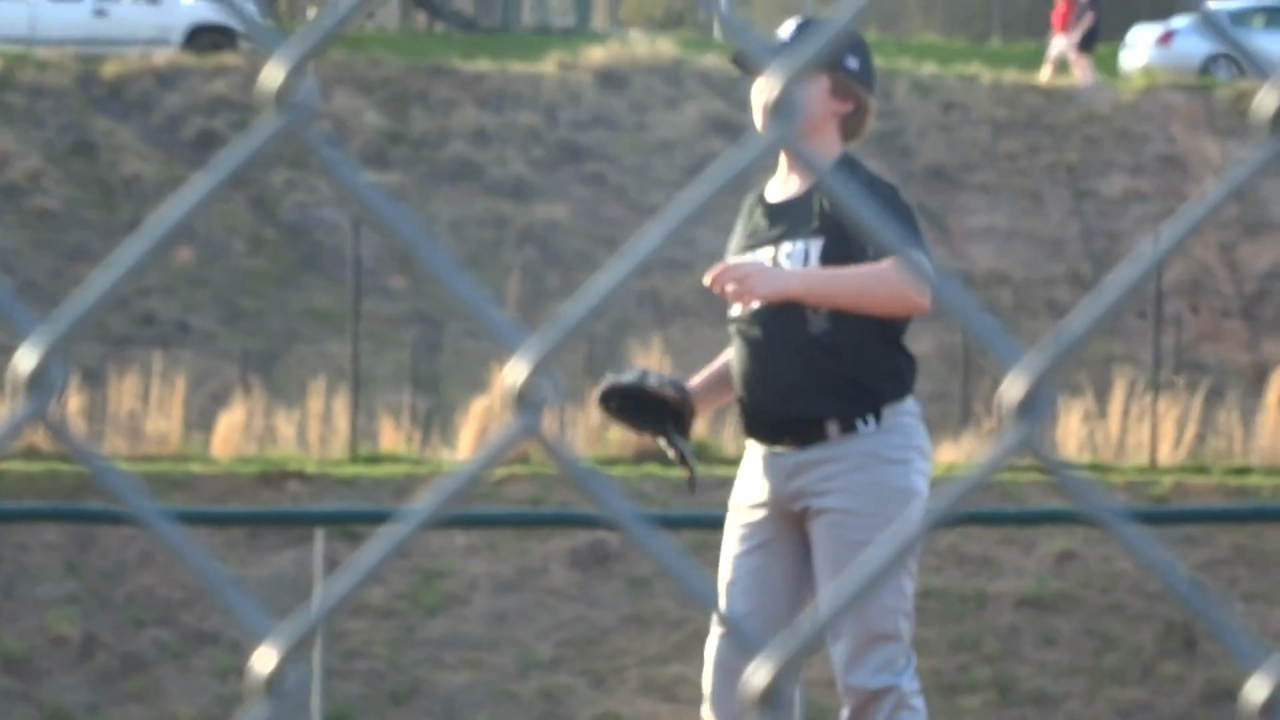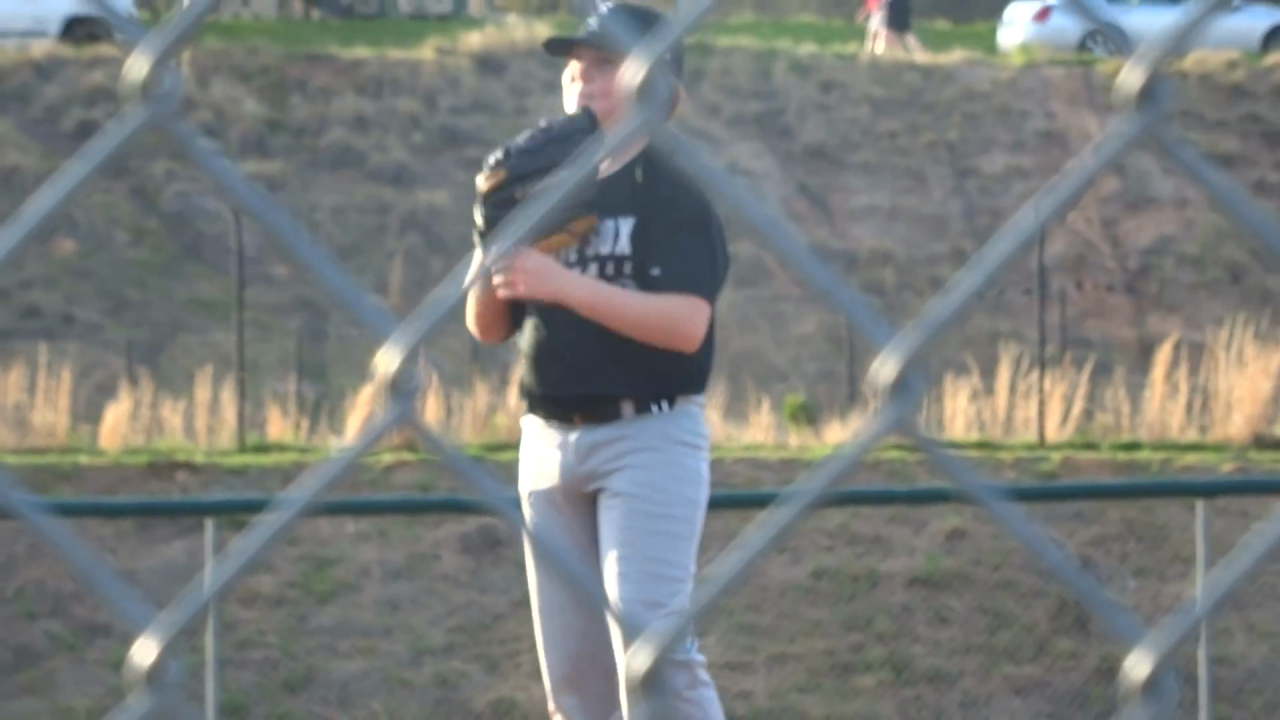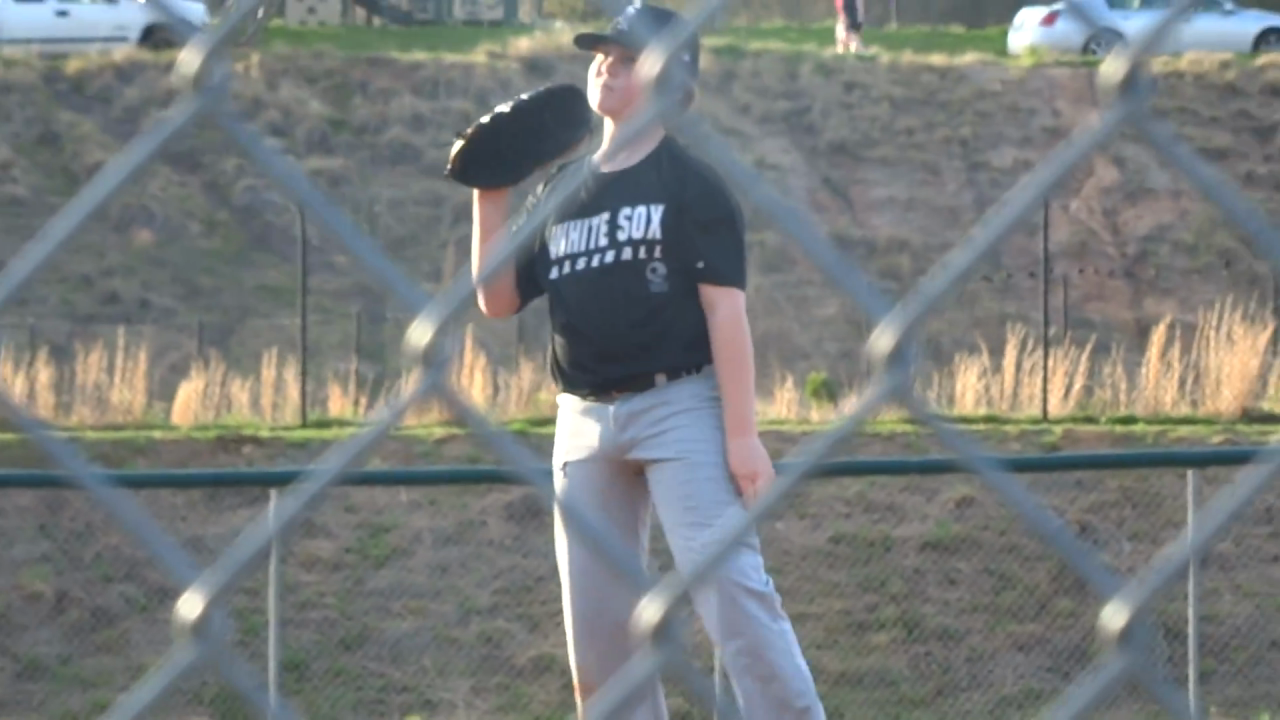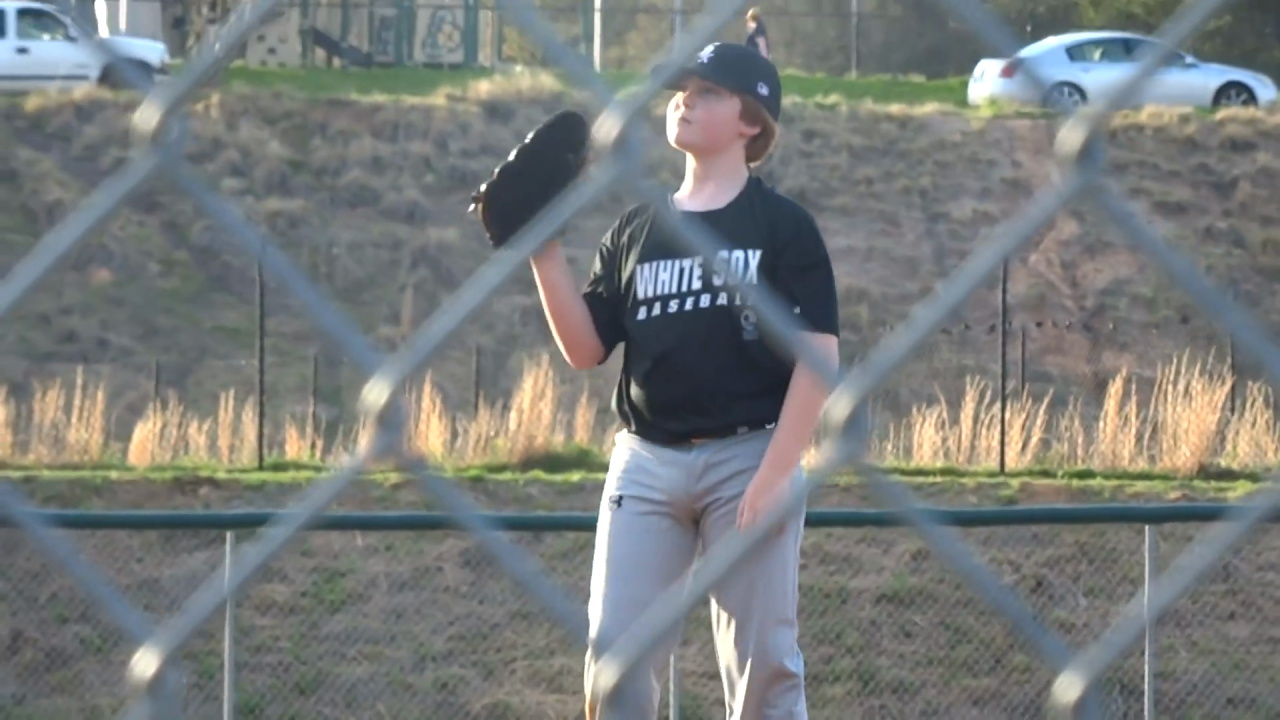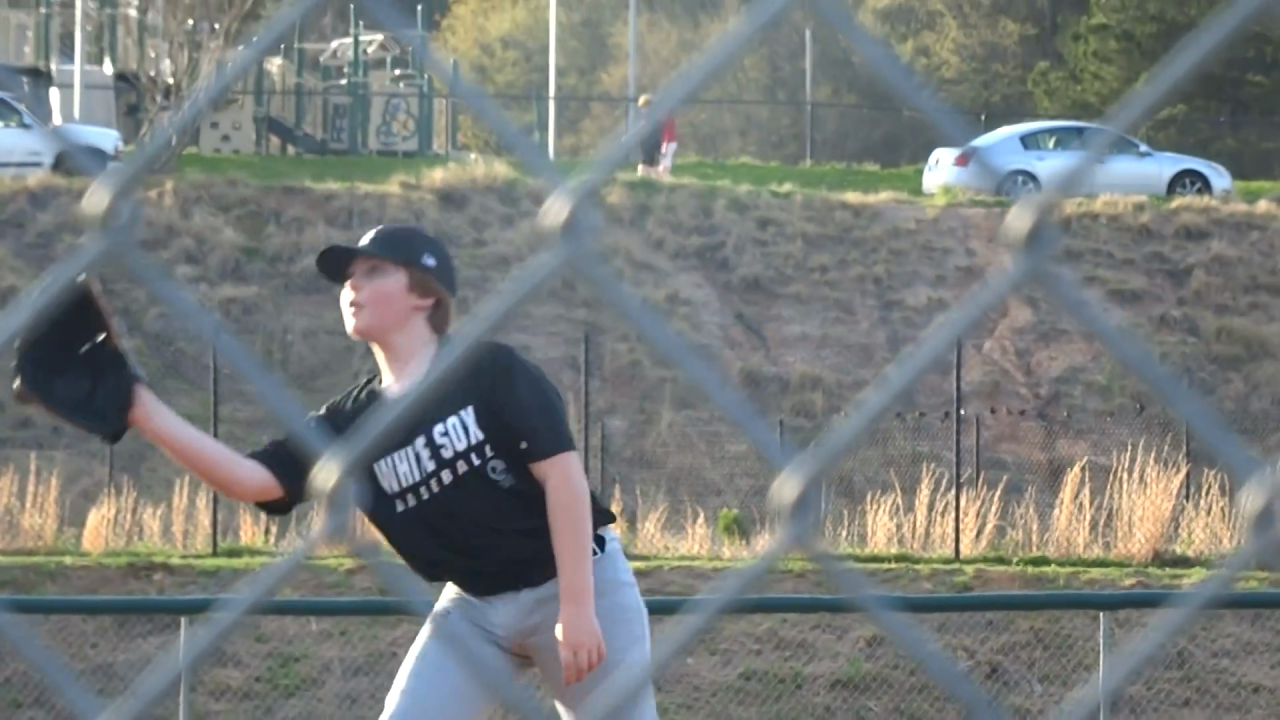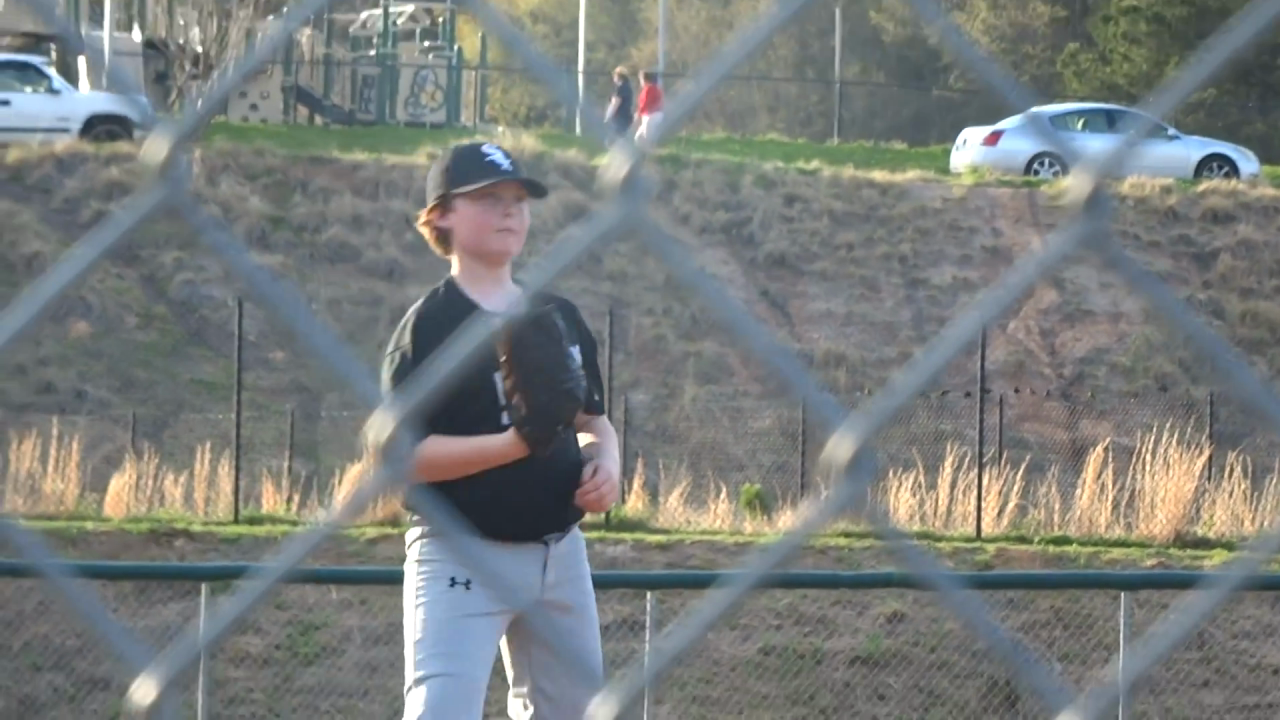
dt=0.7s
person 1, frame 1
left shoulder: (863, 198)
right shoulder: (753, 209)
left elbow: (913, 290)
left wrist: (794, 280)
right wrist: (696, 393)
left hip: (863, 453)
right hip: (769, 461)
person 1, frame 2
left shoulder: (671, 190)
left elbow: (686, 326)
right elbow: (486, 326)
left wrist: (563, 283)
right wrist: (495, 249)
left hip: (650, 435)
right hip: (548, 442)
right knee: (573, 661)
person 1, frame 3
left shoulder: (694, 182)
right shoulder: (557, 189)
left elbow: (726, 310)
right elbow: (498, 300)
left wrist: (743, 433)
right wrist: (490, 197)
left hip: (682, 405)
right hip: (584, 419)
left knee: (731, 582)
right knee: (596, 615)
person 1, frame 4
left shoulder: (783, 224)
right shoulder: (635, 229)
left elbow: (818, 354)
right elbow: (584, 349)
left wrist: (775, 474)
right wrist: (545, 247)
left hip: (749, 457)
right hip: (645, 463)
left knee: (762, 654)
right knee: (615, 648)
person 1, frame 5
left shoulder: (491, 371)
right shoulder: (352, 420)
left elbow: (564, 475)
right elbow: (254, 480)
left wrist: (577, 607)
right wrist: (137, 405)
left hip: (581, 583)
right hip: (478, 607)
person 1, frame 6
left shoulder: (559, 315)
right shoulder: (429, 326)
left elbow: (593, 419)
right elbow: (407, 459)
left wrist: (606, 464)
right wrist: (520, 441)
left hip: (561, 552)
right hip: (461, 560)
